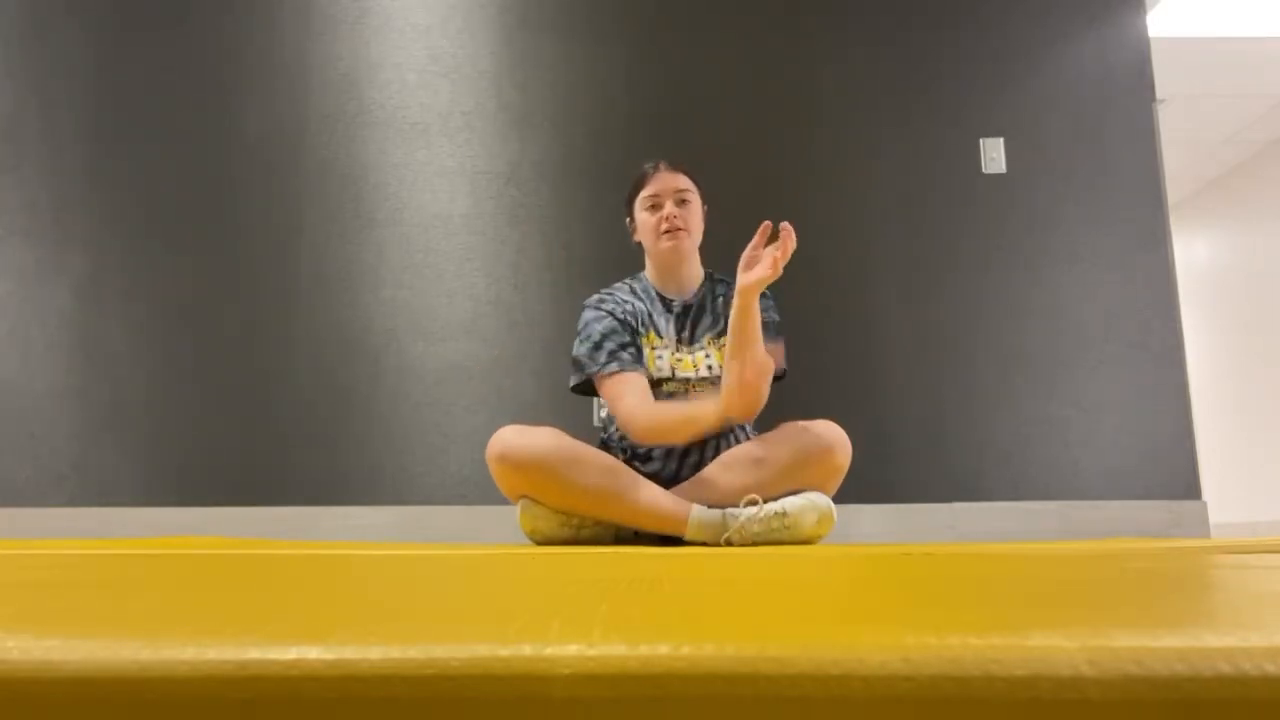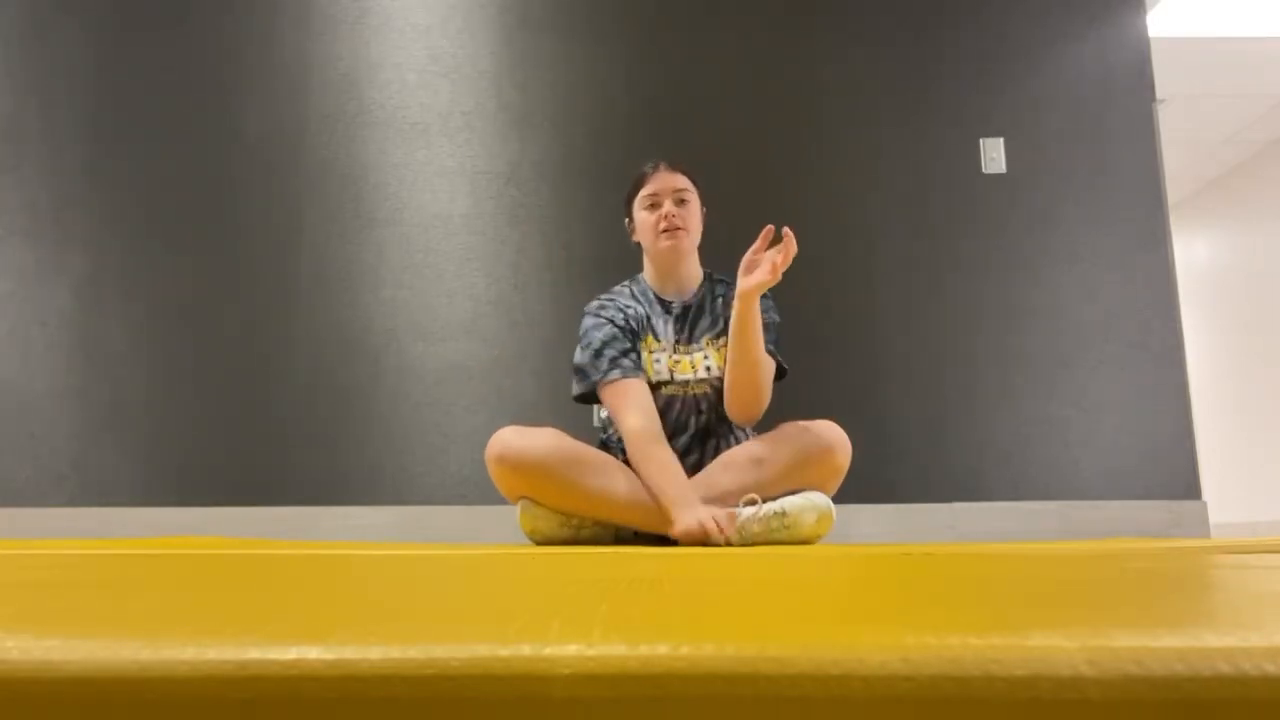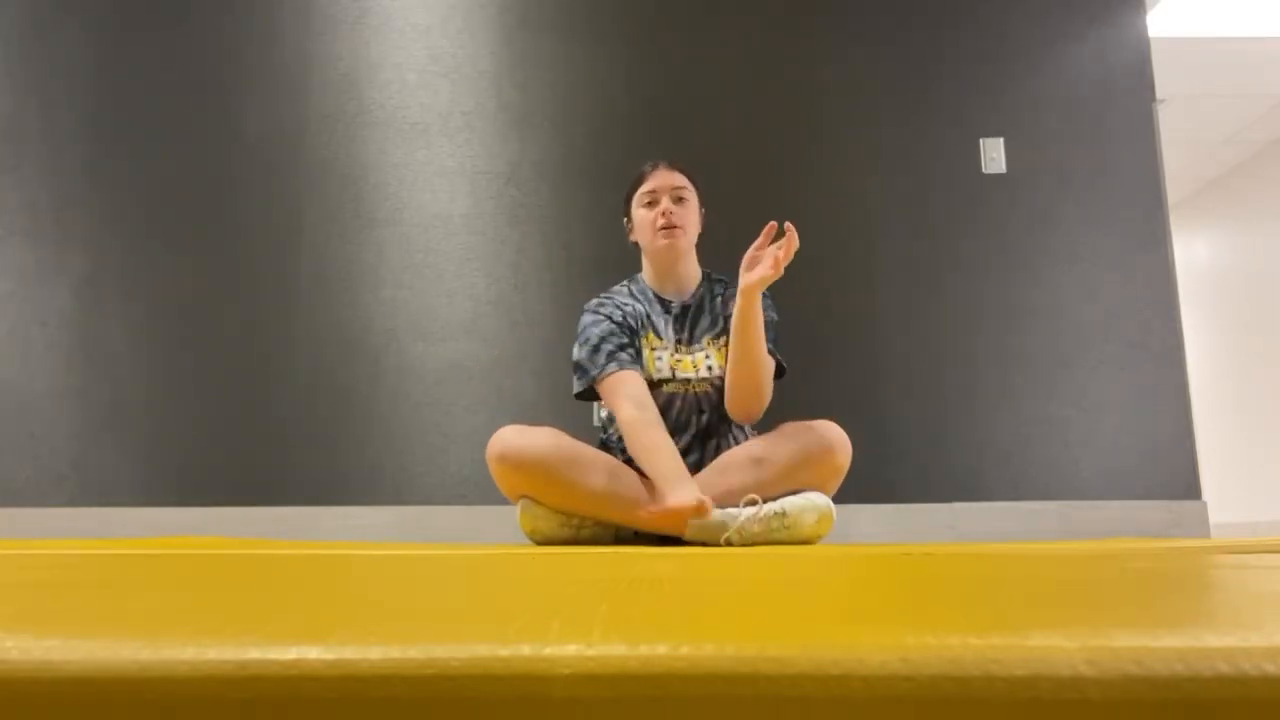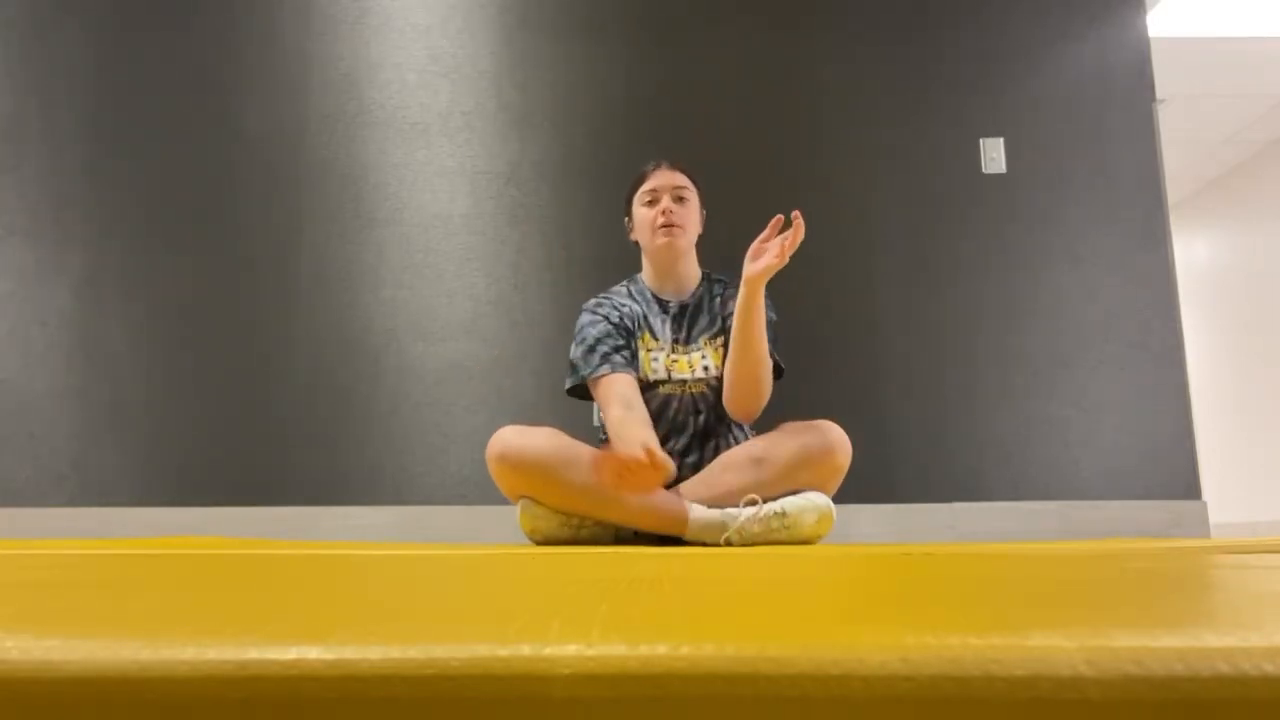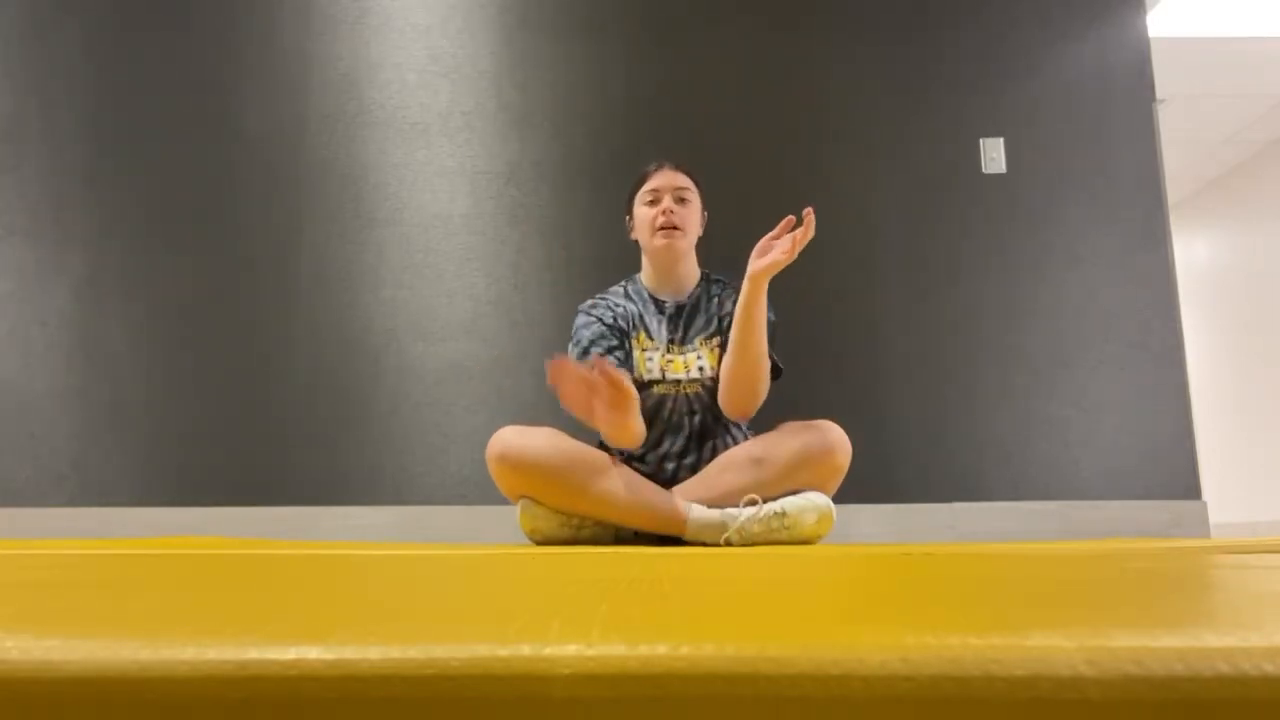
dt=0.1s
person 1, frame 1
left shoulder: (743, 303)
right shoulder: (606, 311)
left elbow: (745, 409)
right elbow: (638, 419)
left wrist: (747, 294)
right wrist: (718, 406)
right hip: (633, 484)
left knee: (828, 443)
right knee: (509, 447)
left ankle: (611, 522)
right ankle: (734, 521)
person 1, frame 2
left shoulder: (746, 305)
right shoulder: (607, 315)
left elbow: (747, 412)
right elbow: (636, 423)
left wrist: (747, 297)
right wrist: (686, 508)
right hip: (631, 485)
left knee: (828, 443)
right knee: (508, 448)
left ankle: (611, 521)
right ankle: (740, 522)
person 1, frame 3
left shoulder: (737, 303)
right shoulder: (606, 314)
left elbow: (746, 409)
right elbow: (635, 411)
left wrist: (749, 292)
right wrist: (679, 488)
right hip: (635, 483)
left knee: (828, 443)
right knee: (509, 446)
left ankle: (609, 521)
right ankle: (725, 523)
person 1, frame 4
left shoulder: (738, 302)
right shoulder: (604, 314)
left elbow: (745, 408)
right elbow: (624, 411)
left wrist: (752, 285)
right wrist: (640, 458)
right hip: (634, 485)
left knee: (827, 443)
right knee: (509, 447)
left ankle: (609, 522)
right ankle: (722, 524)
person 1, frame 5
left shoulder: (734, 303)
right shoulder: (600, 314)
left elbow: (740, 406)
right elbow: (627, 432)
left wrist: (756, 280)
right wrist: (619, 415)
right hip: (631, 488)
left knee: (828, 442)
right knee: (509, 447)
left ankle: (607, 521)
right ankle: (722, 524)
